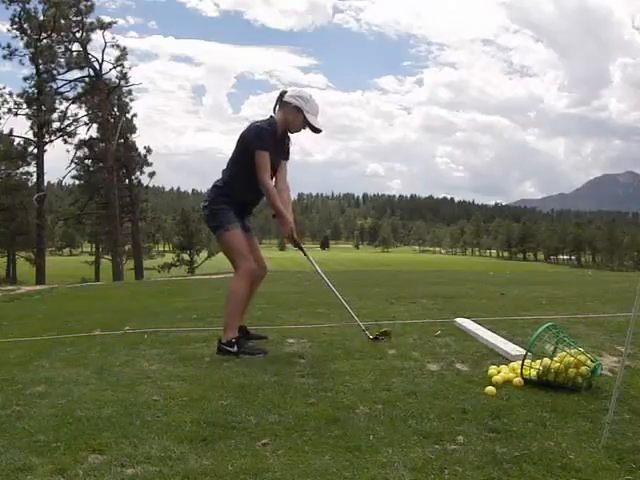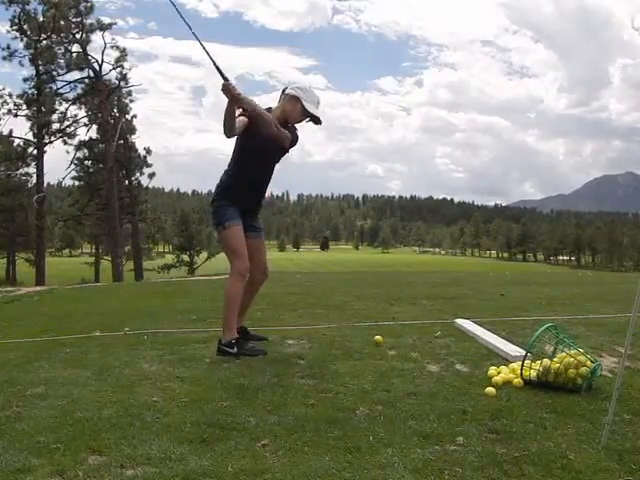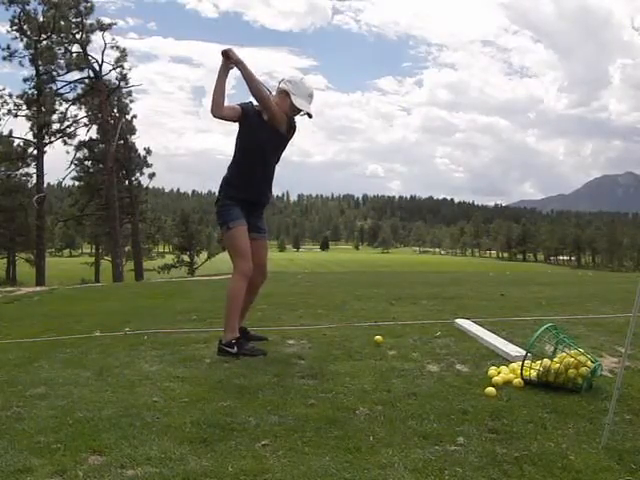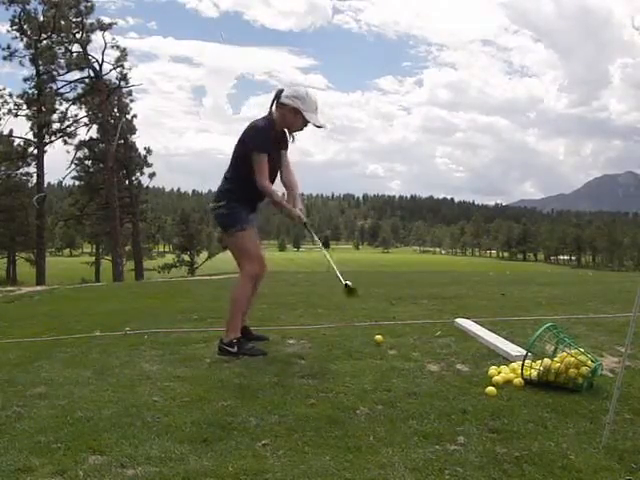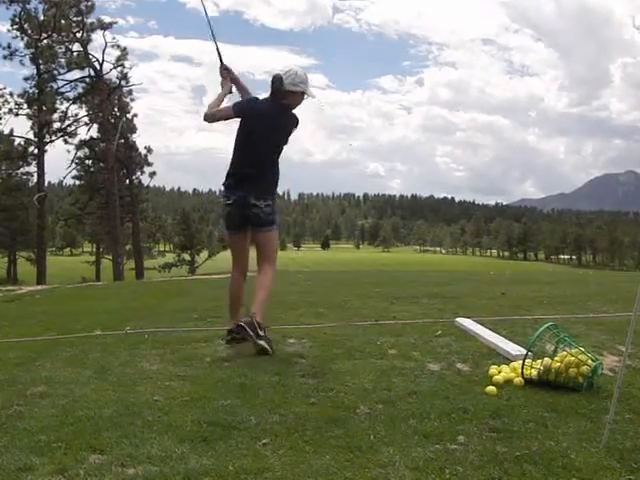
dt=1s
person 1, frame 1
left shoulder: (282, 142)
right shoulder: (260, 130)
left elbow: (282, 184)
right elbow: (264, 180)
left wrist: (289, 219)
right wrist: (283, 217)
left hip: (237, 210)
right hip: (221, 205)
left knee: (258, 270)
right knee: (245, 268)
left ankle: (237, 327)
right ankle: (228, 340)
person 1, frame 2
left shoulder: (290, 136)
right shoulder: (249, 115)
left elbow: (272, 130)
right elbow: (230, 131)
left wrist: (248, 104)
right wrist: (233, 102)
left hip: (250, 209)
right hip: (227, 202)
left knee: (260, 272)
right knee: (241, 268)
left ankle: (237, 327)
right ankle: (228, 340)
person 1, frame 3
left shoulder: (288, 127)
right shoulder: (248, 112)
left elbow: (265, 101)
right elbow: (217, 111)
left wrist: (240, 63)
right wrist: (225, 68)
left hip: (256, 207)
right hip: (232, 201)
left knee: (259, 274)
right knee: (244, 268)
left ankle: (238, 328)
right ankle: (228, 340)
person 1, frame 4
left shoulder: (280, 136)
right shoulder: (260, 130)
left elbow: (287, 173)
right elbow: (262, 182)
left wrist: (297, 201)
right wrist: (287, 209)
left hip: (241, 207)
right hip: (231, 205)
left knee: (257, 269)
right knee: (251, 269)
left ankle: (238, 327)
right ankle: (230, 340)
person 1, frame 5
left shoulder: (254, 106)
right shoulder: (290, 121)
left elbow: (209, 116)
left wrist: (224, 89)
right wrist: (235, 82)
left hip: (233, 195)
right hip: (262, 199)
left knee: (239, 267)
right knee: (267, 266)
left ankle: (235, 327)
right ankle: (254, 320)
